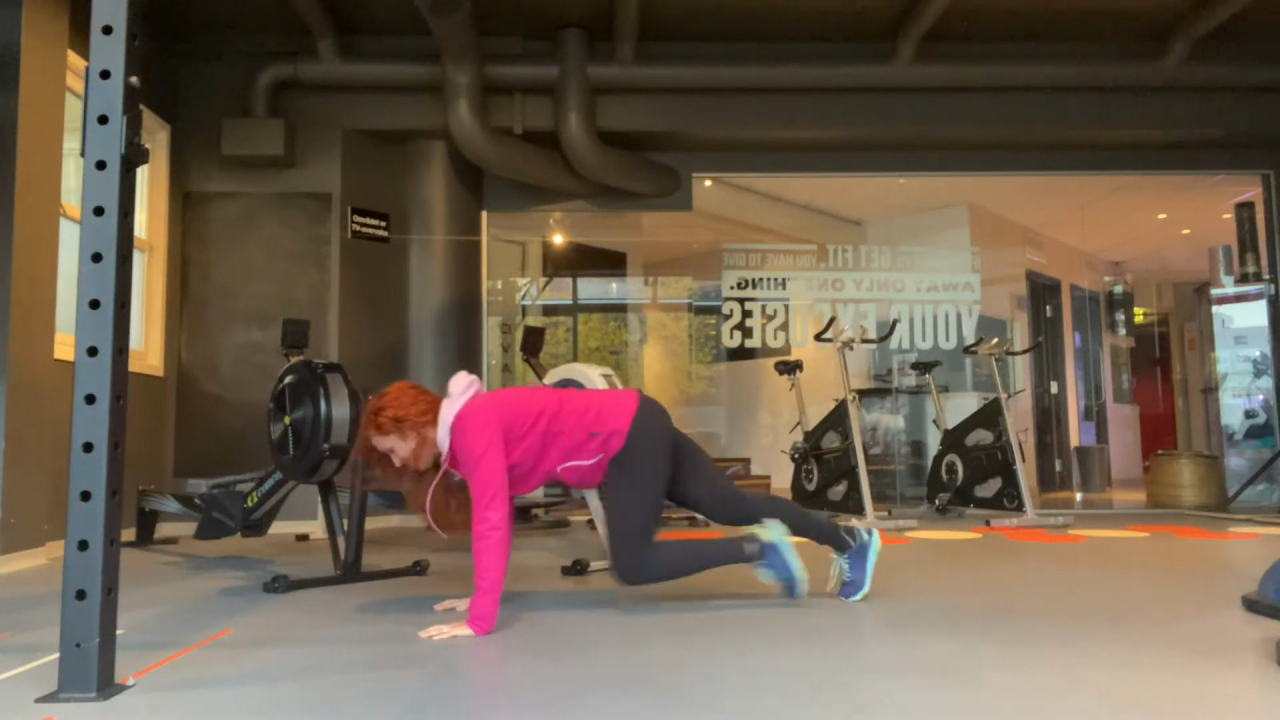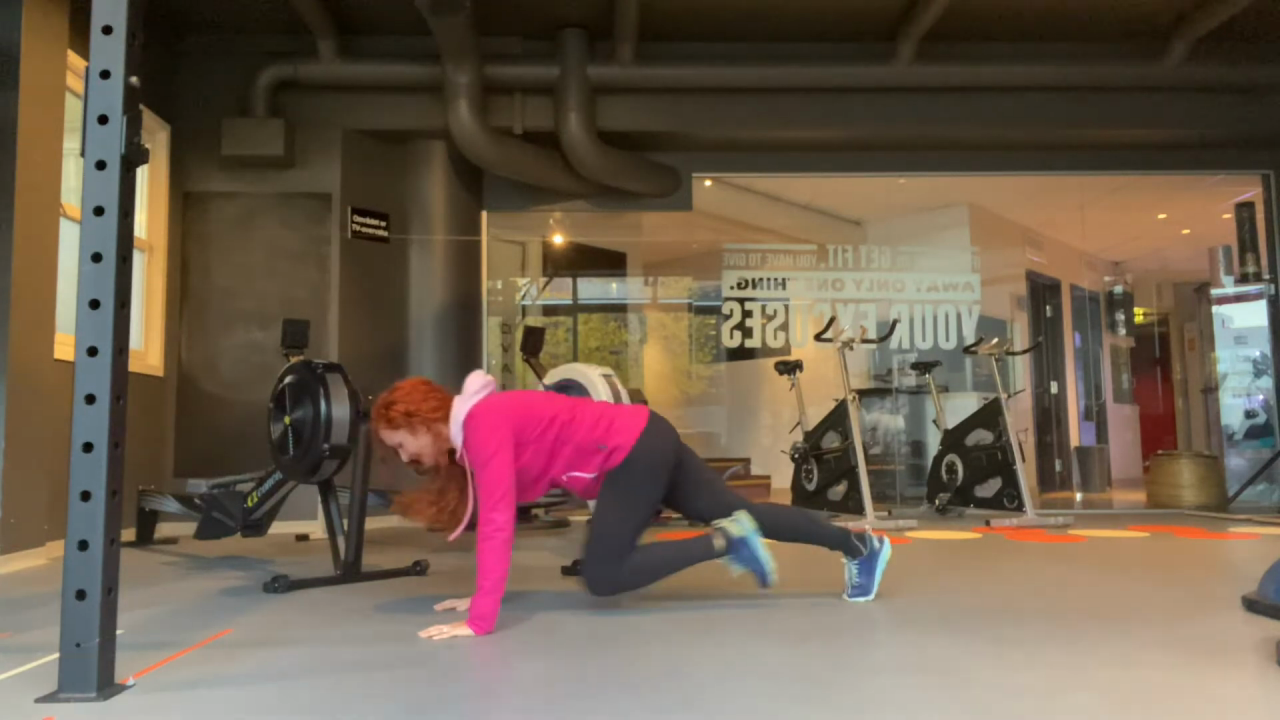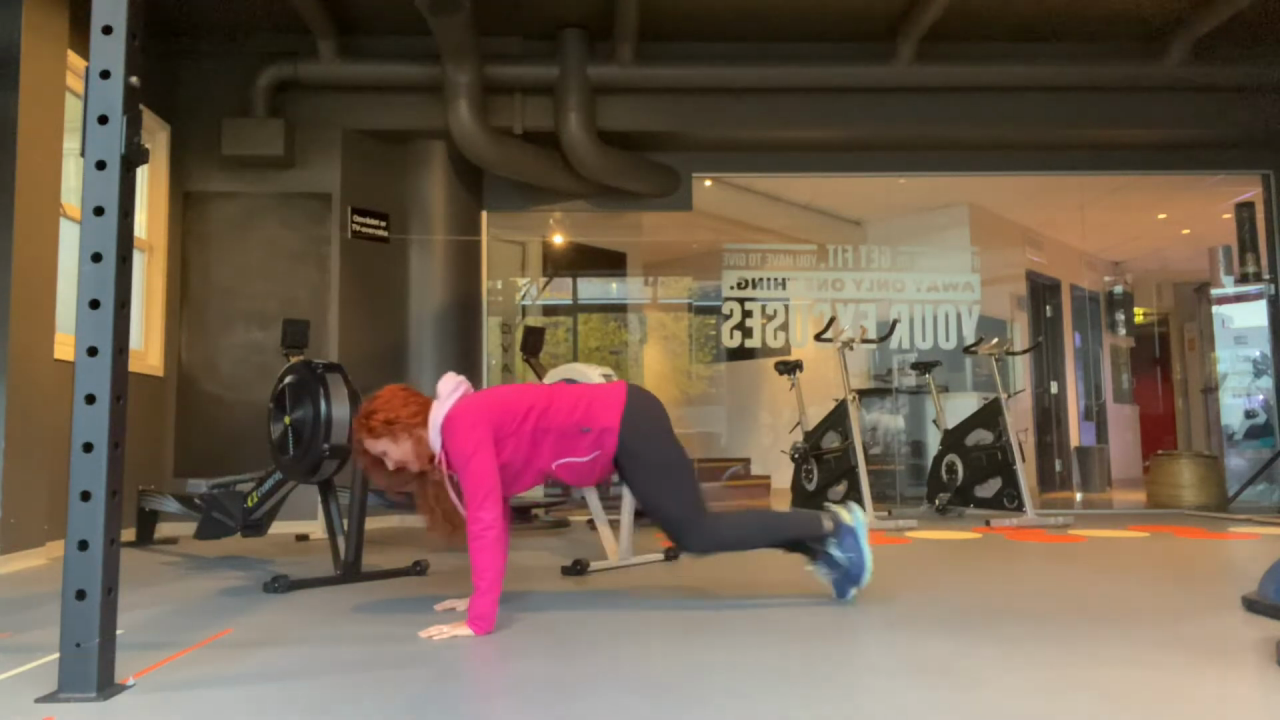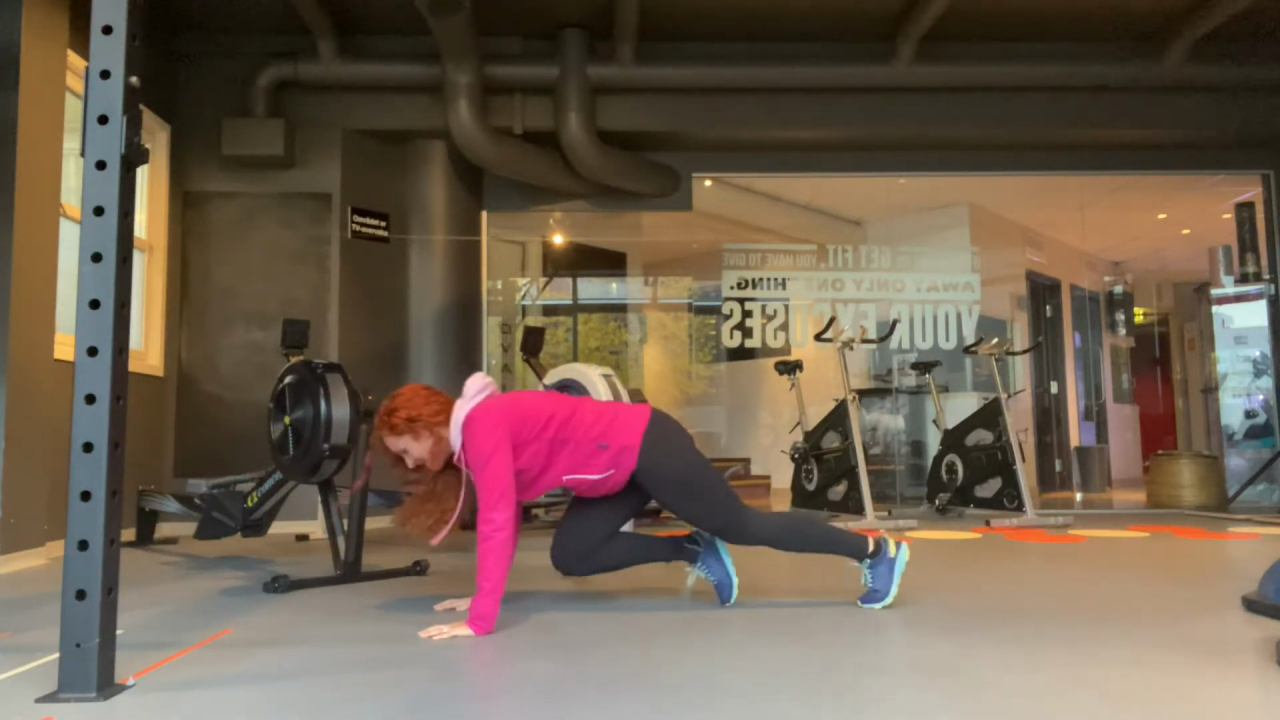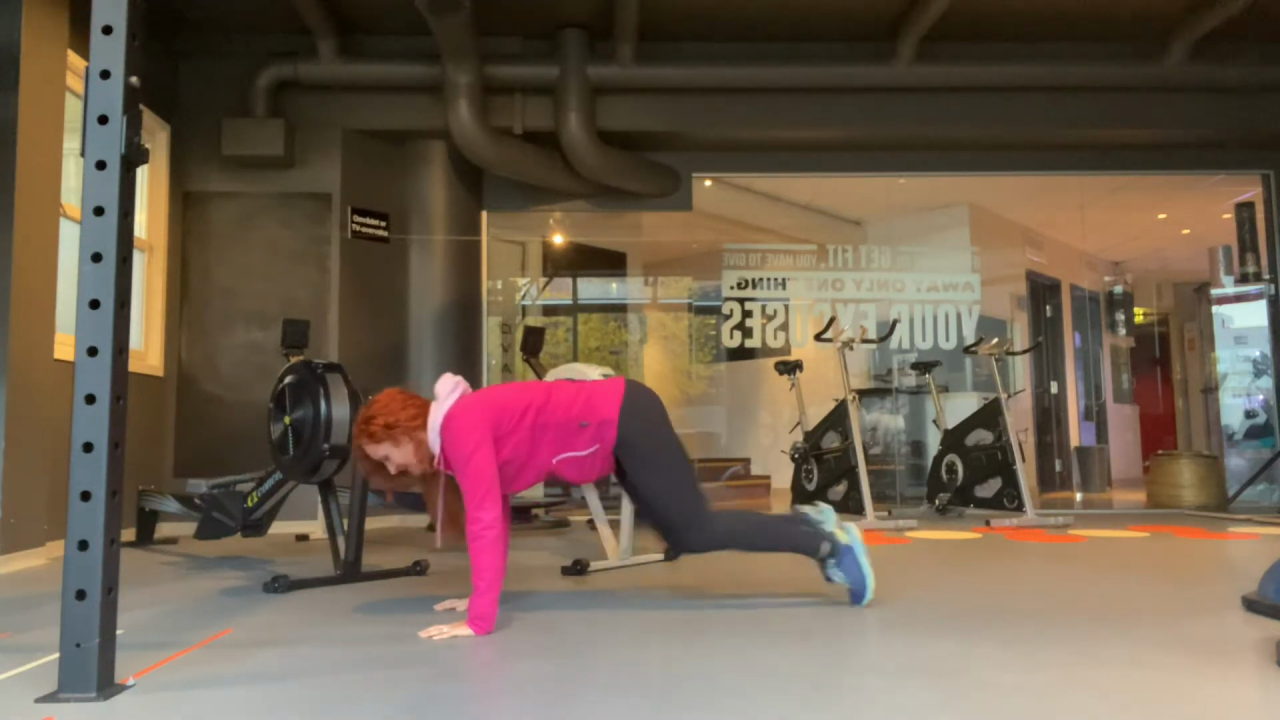
dt=0.2s
person 1, frame 1
left shoulder: (472, 425)
right shoulder: (462, 431)
left elbow: (492, 523)
right elbow: (496, 515)
left wrist: (479, 616)
right wrist: (483, 590)
left hip: (634, 427)
right hip: (632, 432)
left knee: (631, 565)
right knee: (733, 506)
left ankle: (758, 547)
right ankle: (853, 542)
person 1, frame 2
left shoulder: (482, 425)
right shoulder: (472, 433)
left elbow: (497, 522)
right elbow: (495, 516)
left wrist: (481, 617)
right wrist: (484, 594)
left hip: (639, 447)
right hip: (637, 446)
left knee: (602, 576)
right knee: (737, 512)
left ankle: (726, 543)
right ankle: (861, 546)
person 1, frame 3
left shoulder: (461, 425)
right shoulder: (459, 431)
left elbow: (486, 520)
right elbow: (490, 513)
left wrist: (479, 618)
right wrist: (479, 593)
left hip: (626, 421)
right hip: (613, 436)
left knee: (698, 533)
right knee: (688, 533)
left ankle: (834, 524)
right ankle: (825, 552)
person 1, frame 4
left shoulder: (482, 426)
right shoulder: (480, 431)
left elbow: (497, 522)
right elbow: (503, 515)
left wrist: (482, 618)
right wrist: (485, 594)
left hip: (646, 448)
right hip: (629, 456)
left knee: (743, 525)
right knee: (572, 554)
left ankle: (878, 550)
right ankle: (695, 550)
person 1, frame 5
left shoulder: (460, 426)
right shoulder: (459, 432)
left elbow: (486, 520)
right elbow: (488, 514)
left wrist: (480, 618)
right wrist: (481, 592)
left hip: (626, 416)
right hip: (616, 428)
left knee: (694, 528)
right knee: (685, 533)
left ankle: (821, 527)
right ankle: (825, 543)
